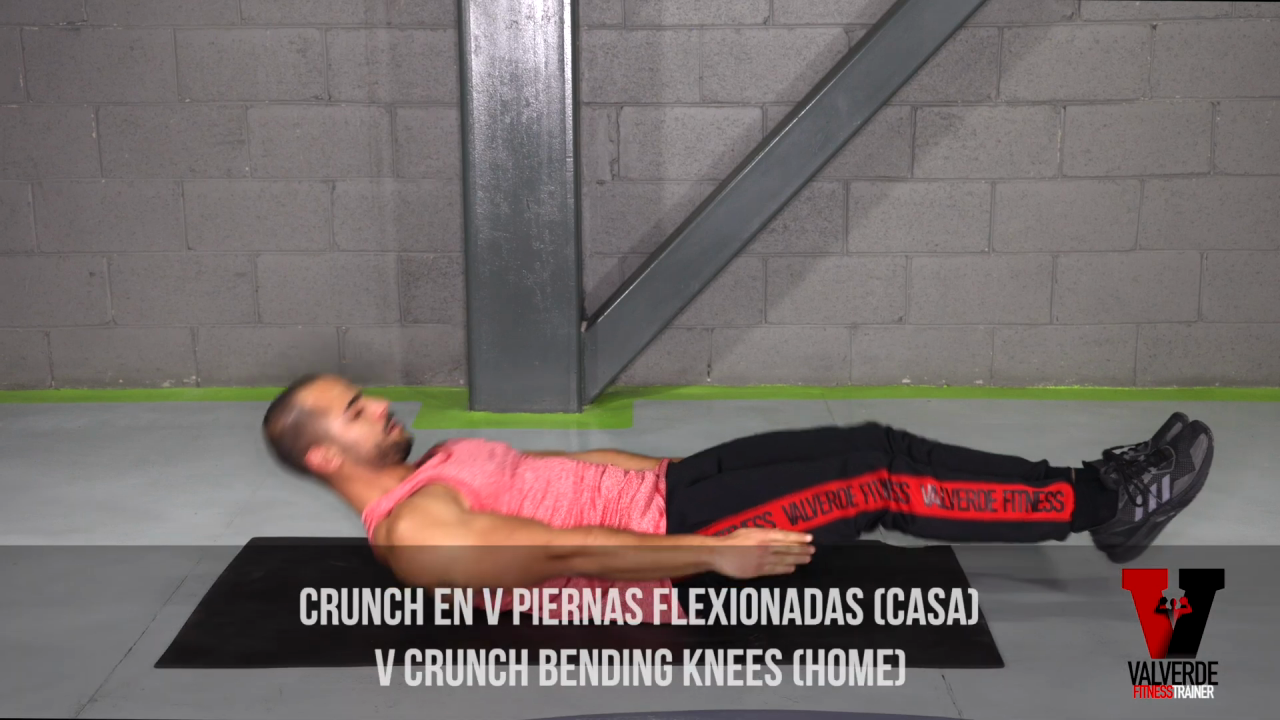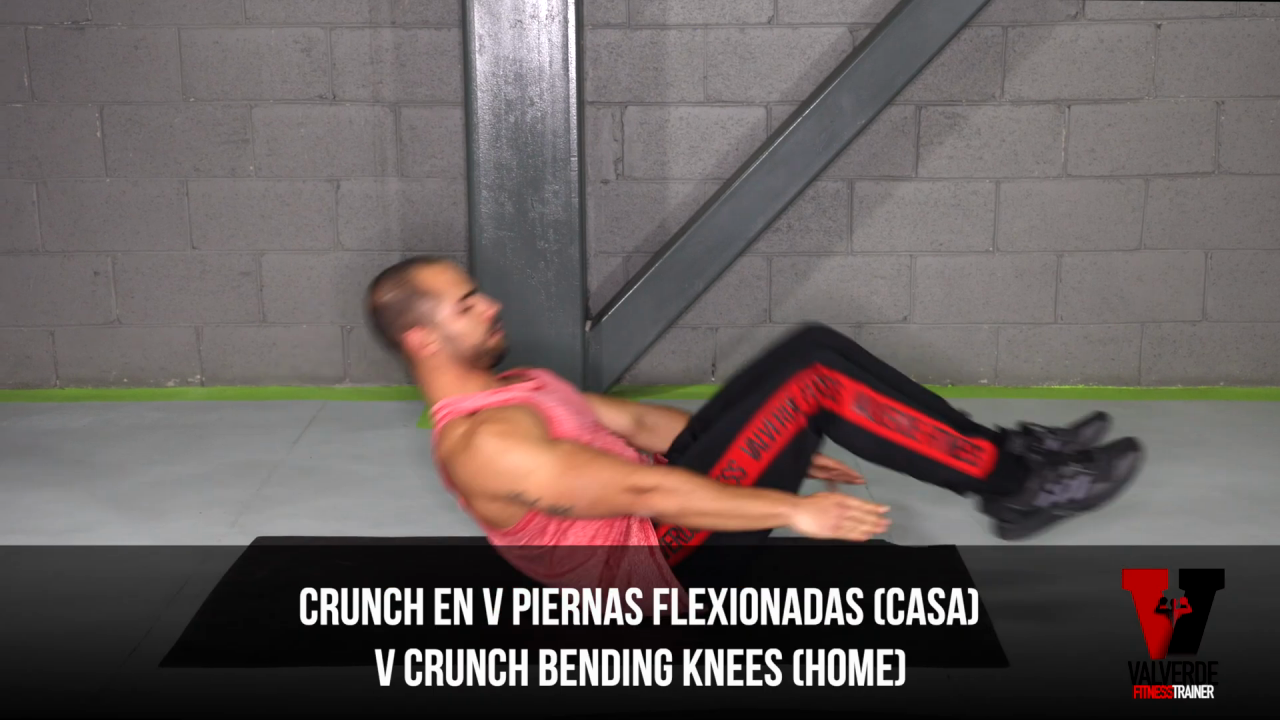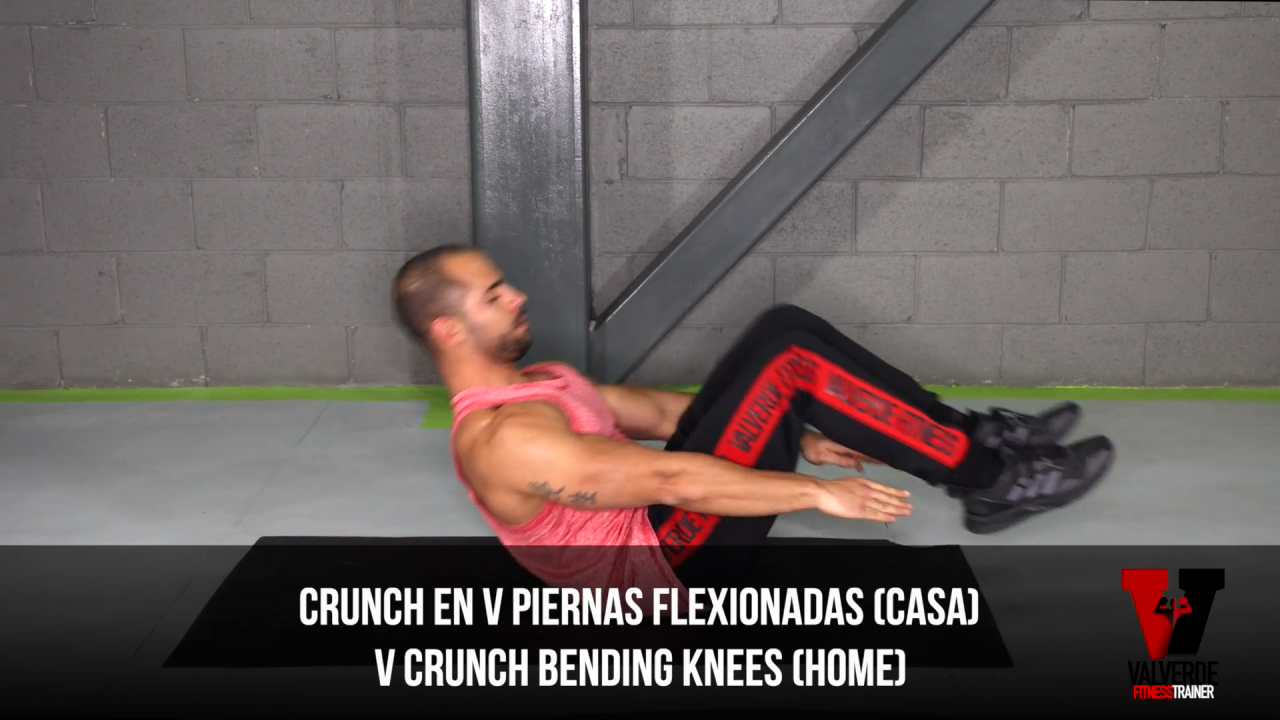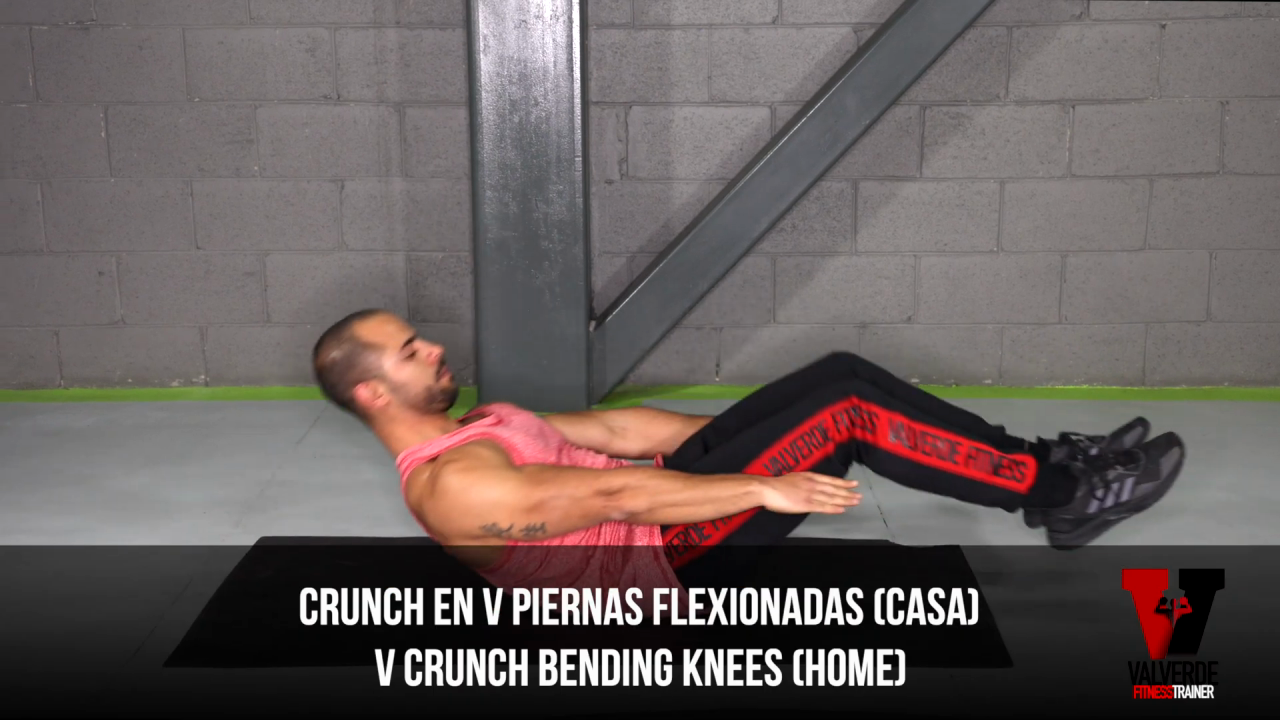
dt=0.4s
person 1, frame 1
left shoulder: (437, 470)
right shoulder: (413, 531)
right elbow: (564, 553)
left wrist: (669, 475)
right wrist: (712, 552)
left hip: (665, 487)
right hip: (672, 545)
left knee: (867, 446)
right knee: (877, 479)
left ankle: (1092, 485)
right ankle: (1103, 508)
person 1, frame 2
left shoulder: (504, 390)
right shoulder: (481, 446)
left elbow: (639, 423)
right elbow: (638, 492)
left wrist: (783, 443)
right wrist: (790, 511)
left hip: (664, 514)
right hip: (665, 563)
left knee: (814, 351)
right knee: (813, 374)
left ankle: (1000, 457)
right ankle: (1011, 484)
person 1, frame 3
left shoulder: (524, 383)
right shoulder: (504, 442)
left elbow: (657, 412)
right elbow: (665, 479)
left wrist: (801, 438)
right wrist: (819, 492)
left hip: (664, 524)
right hip: (669, 565)
left knee: (784, 332)
right knee: (792, 359)
left ankle: (972, 444)
right ankle: (985, 477)
person 1, frame 4
left shoulder: (470, 431)
right shoulder: (452, 488)
left elbow: (611, 430)
right elbow: (609, 499)
left wrist: (753, 434)
right wrist: (761, 488)
left hip: (658, 507)
right hip: (665, 556)
left knee: (839, 379)
right knee: (847, 416)
left ankle: (1043, 466)
right ankle: (1060, 495)
